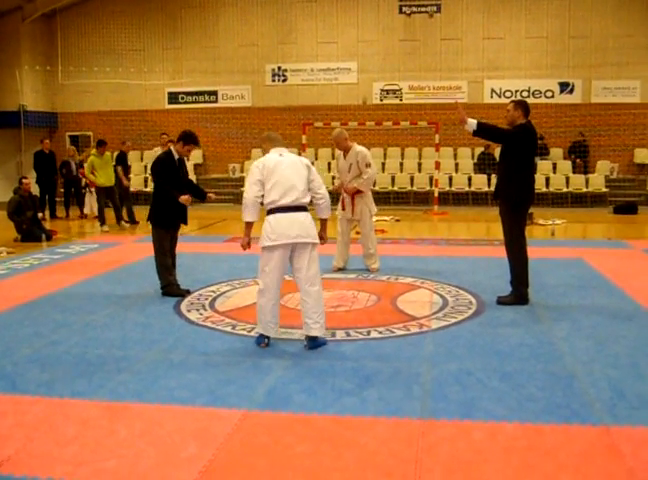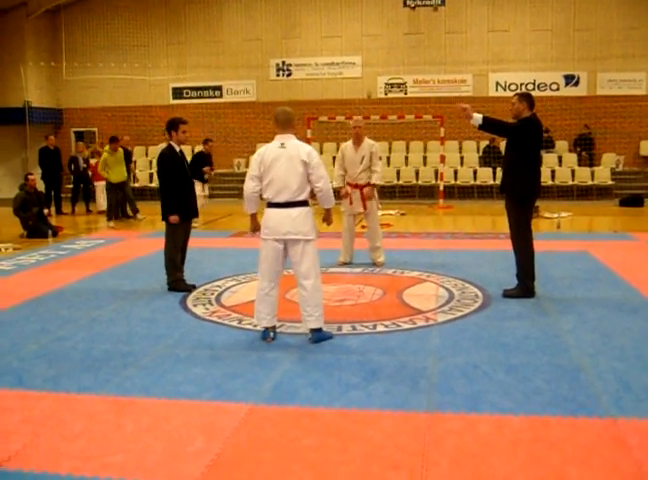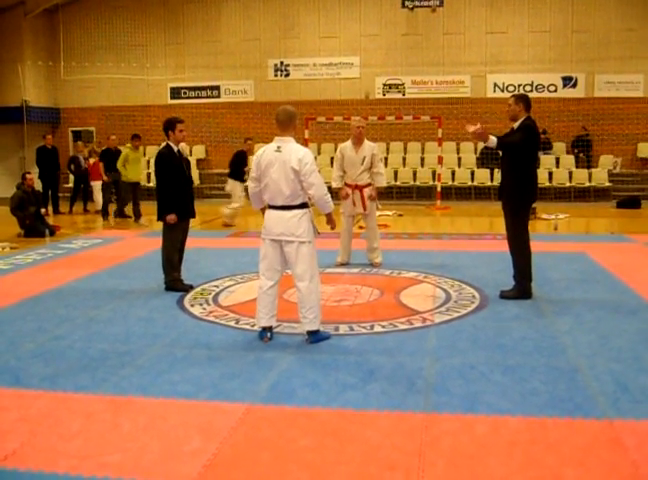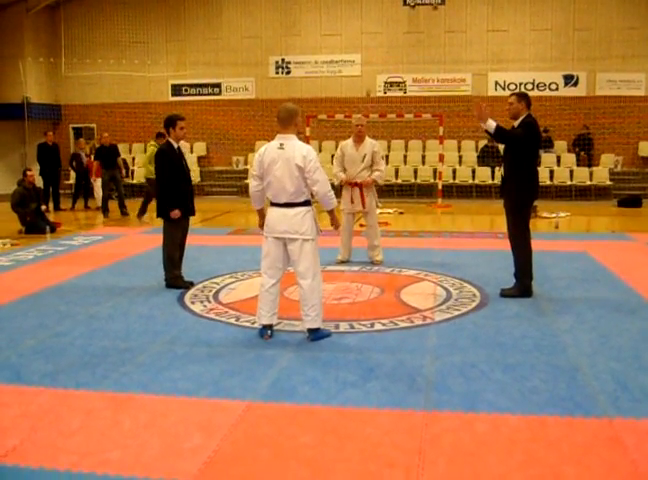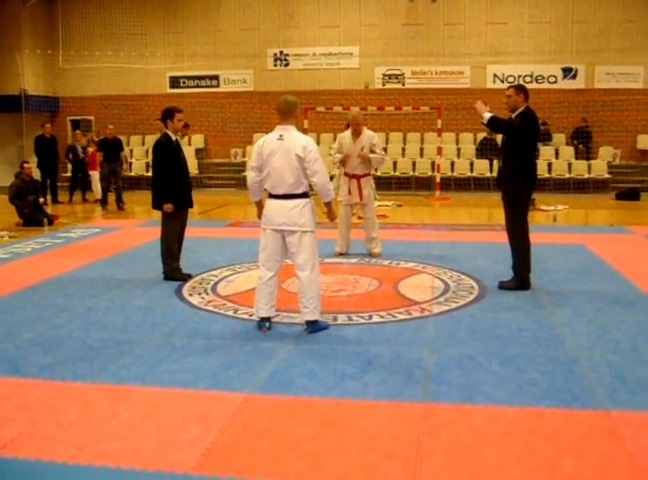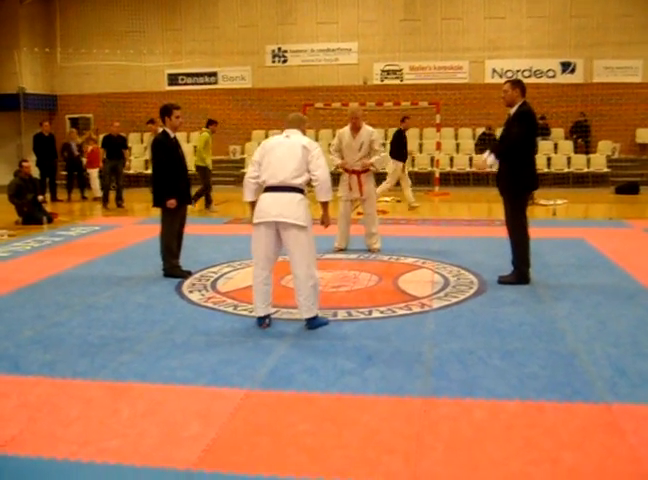
dt=0.4s
person 1, frame 1
left shoulder: (261, 163)
right shoulder: (303, 162)
left elbow: (252, 198)
right elbow: (321, 196)
left wrist: (247, 233)
right wrist: (324, 228)
left hip: (276, 224)
right hip: (303, 222)
left knee: (269, 283)
right knee: (310, 282)
left ankle: (265, 334)
right ankle: (313, 335)
person 1, frame 2
left shoulder: (262, 153)
right shoulder: (306, 151)
left elbow: (251, 190)
right elbow: (323, 186)
left wrist: (253, 219)
right wrist: (328, 213)
left hip: (273, 218)
right hip: (300, 217)
left knee: (268, 276)
right knee: (308, 275)
left ankle: (268, 328)
right ankle: (315, 328)
person 1, frame 3
left shoulder: (262, 154)
right shoulder: (302, 154)
left elbow: (254, 189)
right elbow: (317, 190)
right wrist: (329, 215)
left hip: (272, 220)
right hip: (297, 220)
left knee: (268, 275)
right knee: (306, 277)
left ankle: (265, 327)
right ankle: (312, 329)
person 1, frame 4
left shoulder: (263, 152)
right shoulder: (305, 151)
left elbow: (255, 188)
right elbow: (321, 187)
left wrist: (261, 215)
right wrist: (332, 214)
left hip: (274, 217)
right hip: (300, 217)
left knee: (270, 273)
right knee: (308, 275)
left ankle: (266, 325)
right ankle: (313, 327)
person 1, frame 5
left shoulder: (263, 143)
right shoulder: (305, 142)
left elbow: (253, 179)
right elbow: (320, 179)
left wrist: (259, 205)
right wrist: (330, 206)
left hip: (273, 209)
right hip: (298, 209)
left knee: (268, 266)
right knee: (306, 267)
left ankle: (264, 317)
right ankle: (311, 319)
person 1, frame 6
left shoulder: (267, 143)
right shoulder: (309, 144)
left elbow: (251, 178)
right elbow: (321, 178)
left wrist: (253, 209)
right wrist: (325, 211)
left hip: (266, 203)
right hip: (293, 204)
left knee: (262, 264)
right knee: (303, 265)
left ankle: (263, 315)
right ankle: (310, 316)
person 2, frame 1
left shoulder: (525, 131)
right shoulder: (520, 132)
left elbow: (500, 134)
right elbow: (500, 136)
left wrist: (468, 122)
right wrist: (469, 122)
left hip: (516, 195)
right hip: (514, 194)
left knee: (515, 244)
right knee: (515, 243)
left ankle: (519, 293)
right ankle: (519, 291)
person 2, frame 2
left shoulder: (530, 124)
right shoulder: (525, 125)
left elbow: (506, 128)
right elbow: (505, 130)
left wrist: (474, 117)
right wrist: (474, 117)
left hip: (523, 189)
right hip: (519, 188)
left knee: (521, 237)
right knee: (521, 236)
left ankle: (526, 286)
right ankle: (525, 284)
person 2, frame 3
left shoulder: (528, 128)
right shoulder: (519, 128)
left elbow: (514, 145)
right elbow: (505, 142)
left wrist: (487, 139)
right wrist: (480, 134)
left hip: (519, 192)
right hip: (515, 191)
left knee: (518, 239)
right knee: (517, 238)
left ankle: (523, 287)
right ankle: (522, 285)
person 2, frame 4
left shoulder: (529, 125)
right shoulder: (520, 125)
left elbow: (511, 138)
right elbow: (505, 138)
left wrist: (487, 122)
right wrist: (485, 122)
left hip: (521, 189)
right hip: (516, 188)
left knee: (519, 237)
right knee: (518, 236)
left ankle: (523, 285)
right ankle: (523, 283)
person 2, frame 5
left shoulder: (527, 117)
right shoulder: (518, 118)
left elbow: (507, 127)
left wrist: (485, 115)
right wrist: (486, 114)
left hip: (519, 182)
right hip: (513, 180)
left knee: (517, 230)
right knee: (516, 229)
left ankle: (521, 278)
right ankle: (521, 276)
person 2, frame 6
left shoulder: (524, 114)
right shoulder: (517, 114)
left elbow: (514, 142)
right elbow: (506, 140)
left wrist: (491, 159)
right wrist: (490, 154)
left hip: (518, 178)
right hip: (514, 177)
left knee: (516, 225)
right knee: (516, 224)
left ankle: (521, 272)
right ankle: (520, 270)
person 3, frame 1
left shoulder: (180, 161)
right shoulder: (162, 160)
left elbow: (186, 183)
right elbow: (161, 187)
left wrist: (204, 195)
right wrist: (178, 197)
left hip: (174, 214)
right hip: (162, 214)
left knee: (170, 251)
right knee: (163, 251)
left ankle: (171, 284)
right ankle: (168, 285)
person 3, frame 2
left shoulder: (179, 154)
right shoulder: (166, 155)
right elbow: (166, 186)
left wrist: (190, 208)
right wrist: (171, 211)
left hip: (185, 209)
right hip: (176, 211)
left knee: (182, 247)
right knee: (174, 247)
left ankle: (178, 279)
right ankle: (174, 281)
person 3, frame 3
left shoulder: (179, 154)
right shoulder: (164, 155)
right elbow: (163, 186)
left wrist: (187, 207)
right wrist: (169, 211)
left hip: (183, 208)
right hip: (173, 210)
left knee: (179, 246)
right knee: (171, 246)
left ankle: (176, 279)
right ankle: (171, 281)
person 3, frame 4
left shoulder: (177, 150)
right shoulder: (164, 151)
right elbow: (164, 182)
left wrist: (185, 205)
right wrist: (172, 207)
left hip: (182, 205)
right hip: (174, 207)
left knee: (180, 243)
right knee: (172, 243)
left ankle: (177, 276)
right ankle: (172, 278)
person 3, frame 5
left shoulder: (174, 142)
right shoulder: (162, 144)
right elbow: (161, 175)
left wrist: (185, 197)
right wrist: (166, 200)
left hip: (180, 198)
right hip: (171, 199)
left knee: (178, 235)
right knee: (170, 235)
left ankle: (175, 268)
right ankle: (170, 270)
person 3, frame 6
left shoulder: (172, 139)
right shoulder: (160, 141)
right elbow: (161, 171)
left wrist: (182, 193)
right wrist: (169, 196)
left hip: (179, 194)
right hip: (171, 196)
left knee: (177, 232)
right knee: (169, 232)
left ankle: (174, 265)
right ankle: (170, 267)
person 4, frame 1
left shoulder: (361, 152)
right shoulder: (340, 155)
left elbow: (370, 174)
left wrist: (356, 187)
right wrist: (338, 184)
left hip: (361, 197)
right hip: (346, 197)
left knee: (367, 232)
right knee: (342, 232)
left ankle: (372, 263)
right ankle: (339, 262)
person 4, frame 2
left shoulder: (372, 146)
right shoulder: (344, 147)
left elbow: (377, 169)
right elbow: (339, 169)
left wrist: (371, 187)
right wrist: (341, 187)
left hip: (367, 190)
right hip: (350, 191)
left knee: (373, 225)
right knee: (348, 226)
left ankle: (378, 257)
right ankle: (346, 257)
person 4, frame 3
left shoulder: (372, 147)
right shoulder: (343, 148)
left elbow: (378, 170)
right elbow: (337, 170)
left wrist: (375, 189)
right wrist: (340, 189)
left hip: (366, 191)
right hip: (349, 191)
left knee: (371, 226)
right knee: (346, 226)
left ankle: (375, 257)
right ankle: (343, 257)
person 4, frame 4
left shoulder: (373, 145)
right shoulder: (344, 145)
left elbow: (380, 167)
right elbow: (336, 166)
left wrist: (372, 180)
right wrist: (343, 178)
left hip: (367, 188)
right hip: (349, 189)
left knee: (372, 223)
right knee: (346, 224)
left ankle: (376, 255)
right ankle: (344, 255)
person 4, frame 5
left shoulder: (371, 136)
right shoulder: (342, 137)
left elbow: (382, 157)
right elbow: (334, 155)
left wrist: (368, 157)
right wrist: (341, 158)
left hip: (364, 181)
right hip: (347, 181)
left knee: (370, 216)
right knee: (344, 216)
left ankle: (374, 248)
right ankle: (342, 247)
person 4, frame 6
left shoulder: (371, 132)
right shoulder: (341, 133)
left elbow: (379, 153)
right elbow: (334, 151)
left wrist: (370, 162)
right wrist: (338, 163)
left hip: (365, 177)
right hip: (347, 176)
left knee: (370, 211)
right knee: (344, 211)
left ankle: (373, 243)
right ankle: (341, 243)
